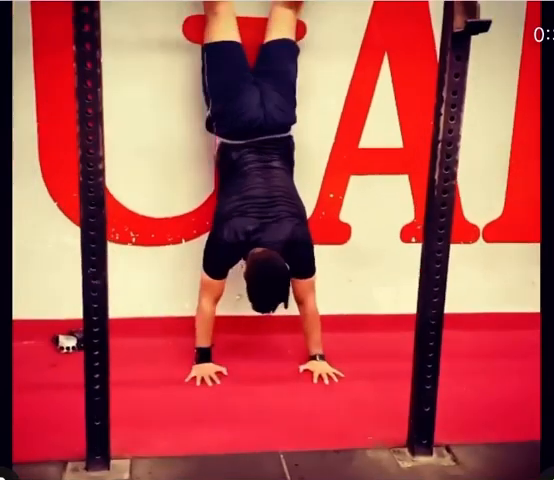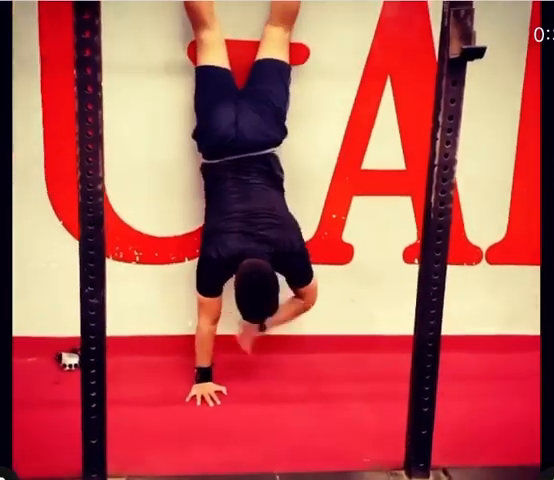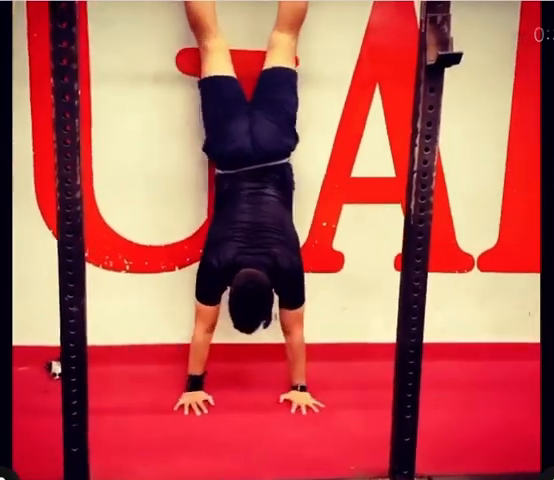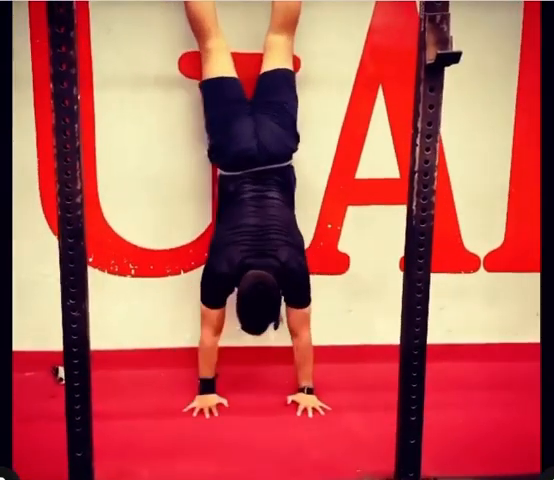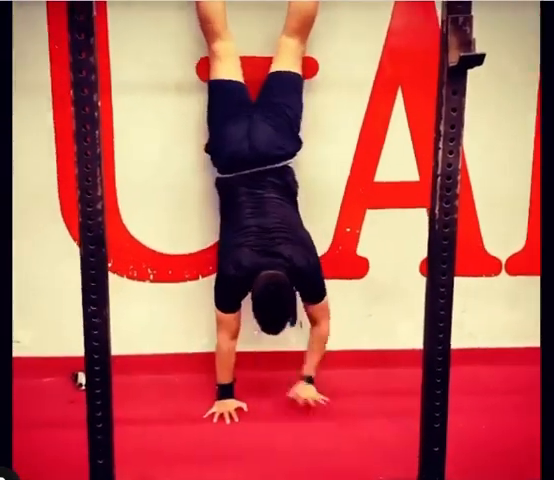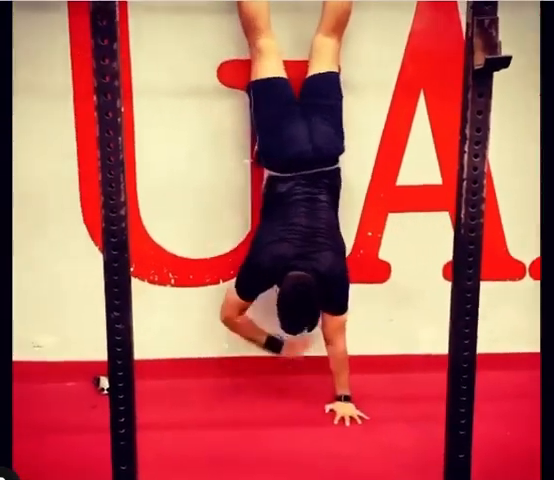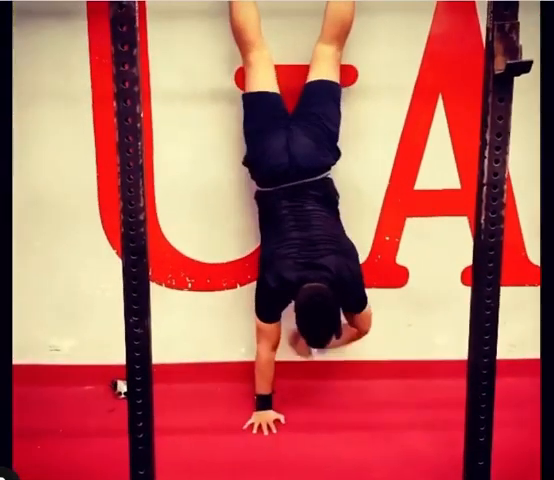
dt=0.4s
person 1, frame 1
left shoulder: (297, 237)
right shoulder: (226, 237)
left elbow: (307, 301)
right elbow: (208, 300)
left wrist: (318, 356)
right wrist: (202, 358)
left hip: (273, 121)
right hip: (238, 122)
person 1, frame 2
left shoulder: (289, 246)
right shoulder: (216, 253)
right elbow: (207, 320)
left wrist: (262, 324)
right wrist: (202, 378)
left hip: (257, 138)
right hip: (223, 139)
right knee: (208, 33)
person 1, frame 3
left shoulder: (287, 264)
right shoulder: (217, 261)
left elbow: (294, 332)
right elbow: (202, 329)
left wrist: (300, 387)
right wrist: (192, 386)
left hip: (270, 145)
right hip: (235, 152)
left knee: (283, 38)
right knee: (212, 42)
person 1, frame 4
left shoulder: (292, 264)
right shoulder: (221, 265)
left elbow: (301, 333)
right elbow: (209, 332)
left wrist: (308, 388)
right wrist: (207, 389)
left hip: (271, 151)
right hip: (237, 152)
left knee: (278, 38)
right knee: (212, 43)
person 1, frame 5
left shoulder: (305, 262)
right shoulder: (233, 269)
right elbow: (226, 337)
left wrist: (307, 379)
right wrist: (223, 393)
left hip: (271, 149)
right hip: (236, 154)
left knee: (291, 40)
right knee: (221, 44)
person 1, frame 6
left shoulder: (332, 270)
right shoulder: (263, 261)
left elbow: (335, 341)
right elbow: (234, 316)
left wrist: (344, 397)
right wrist: (276, 344)
left hip: (319, 149)
right hip: (286, 151)
left knee: (327, 38)
right knee: (263, 42)
person 1, frame 7
left shoulder: (346, 272)
right shoulder: (274, 280)
right elbow: (266, 346)
right wrist: (262, 405)
left hip: (309, 157)
right hip: (274, 161)
left knee: (328, 46)
right knee: (255, 52)
